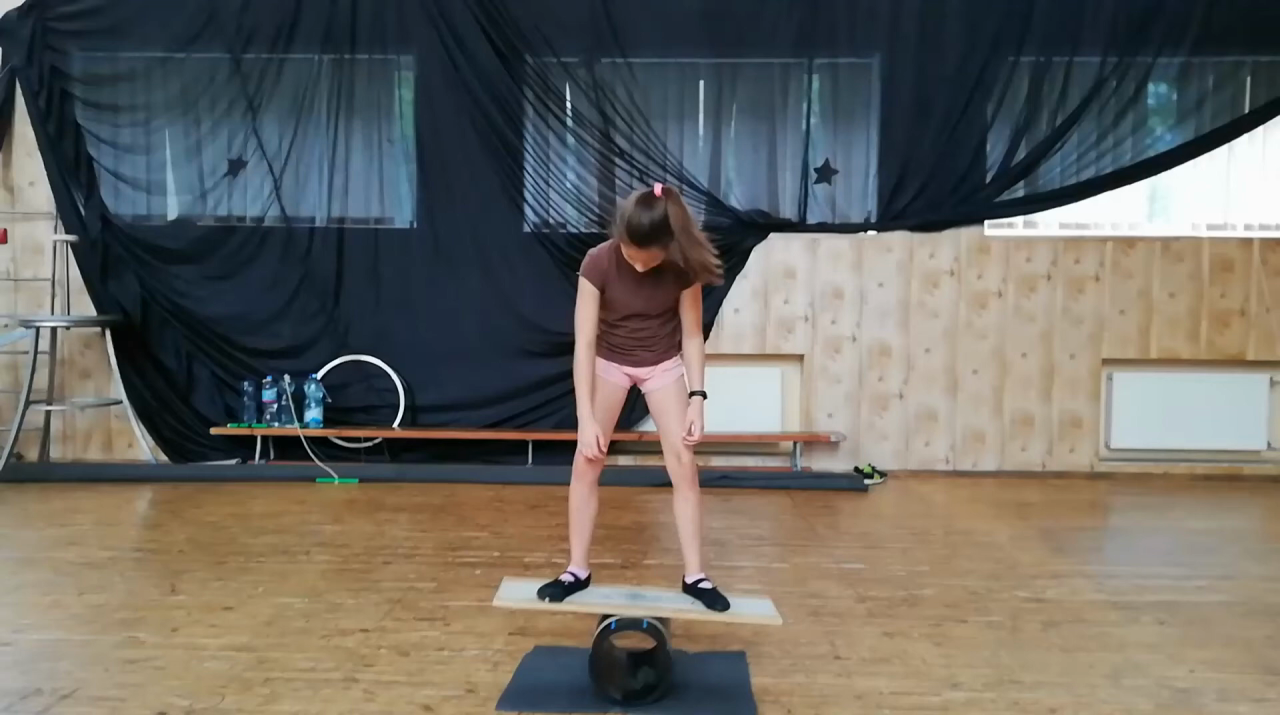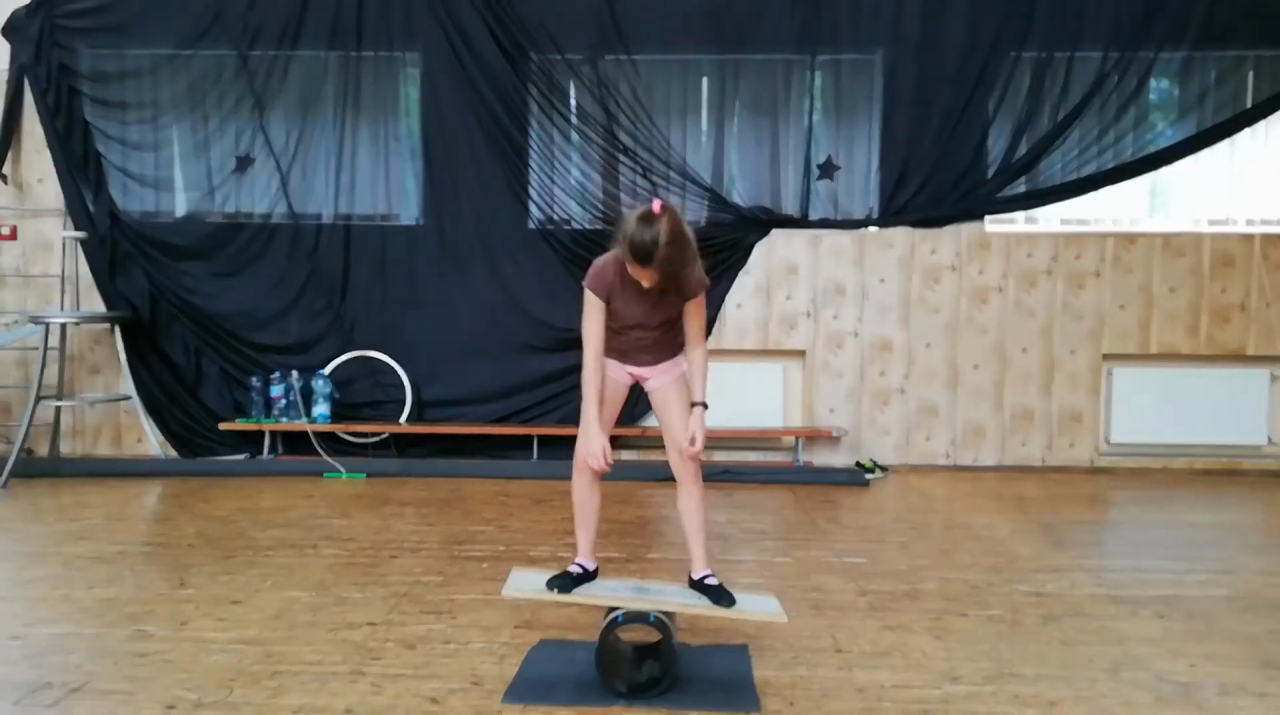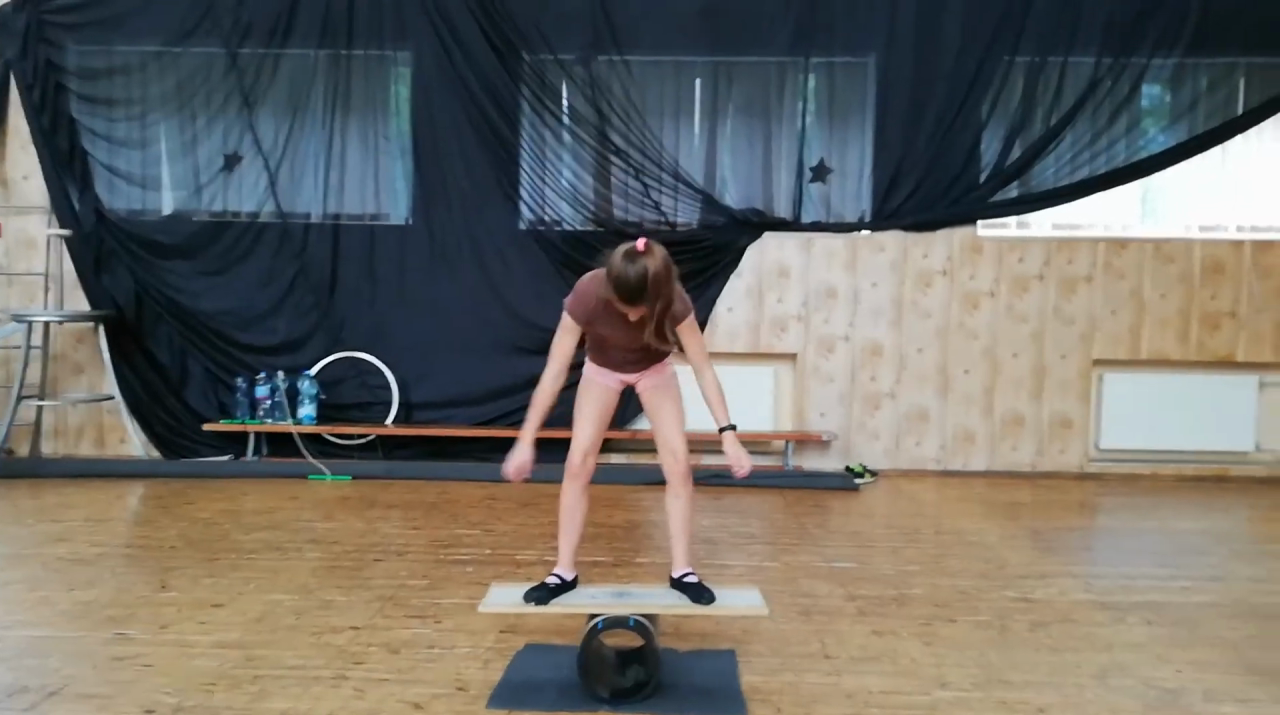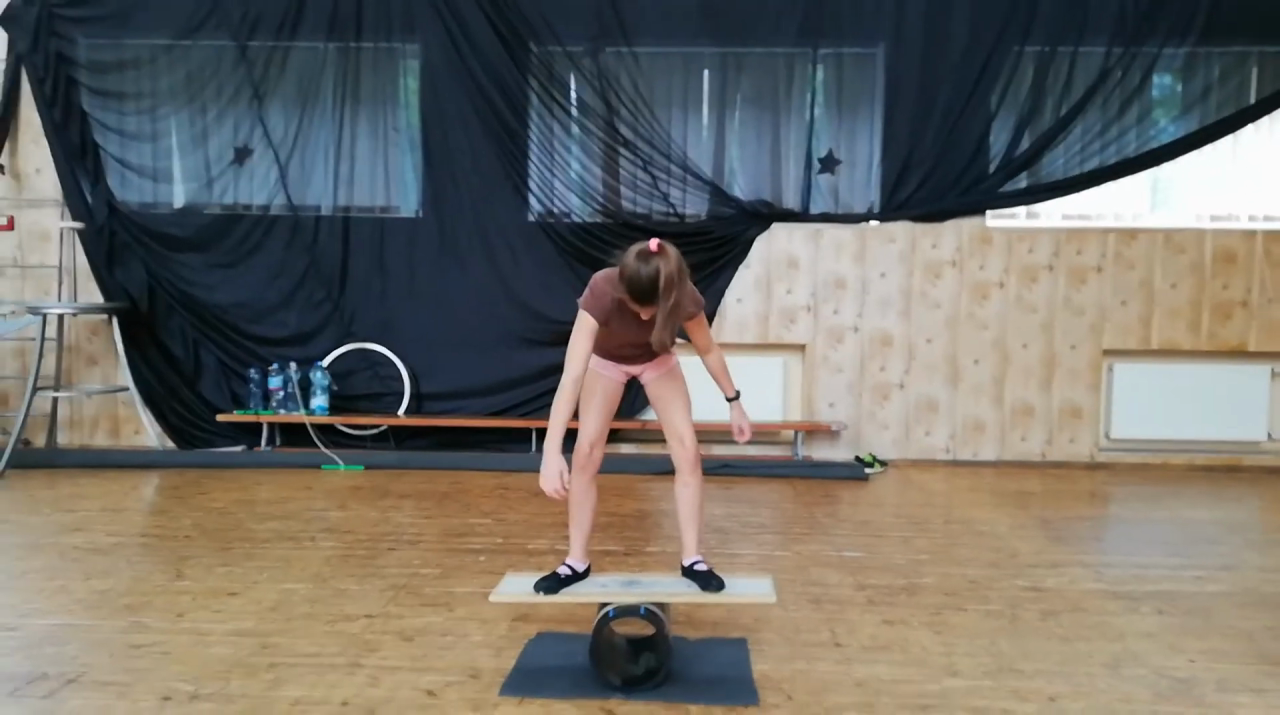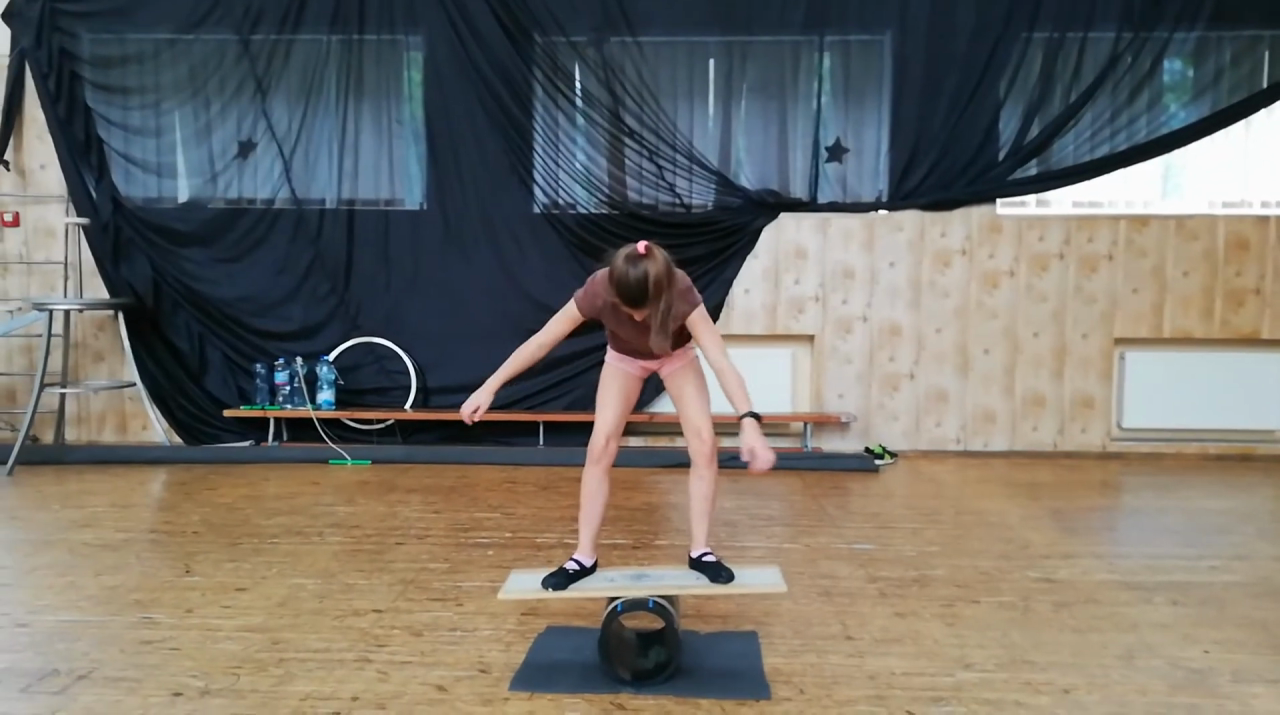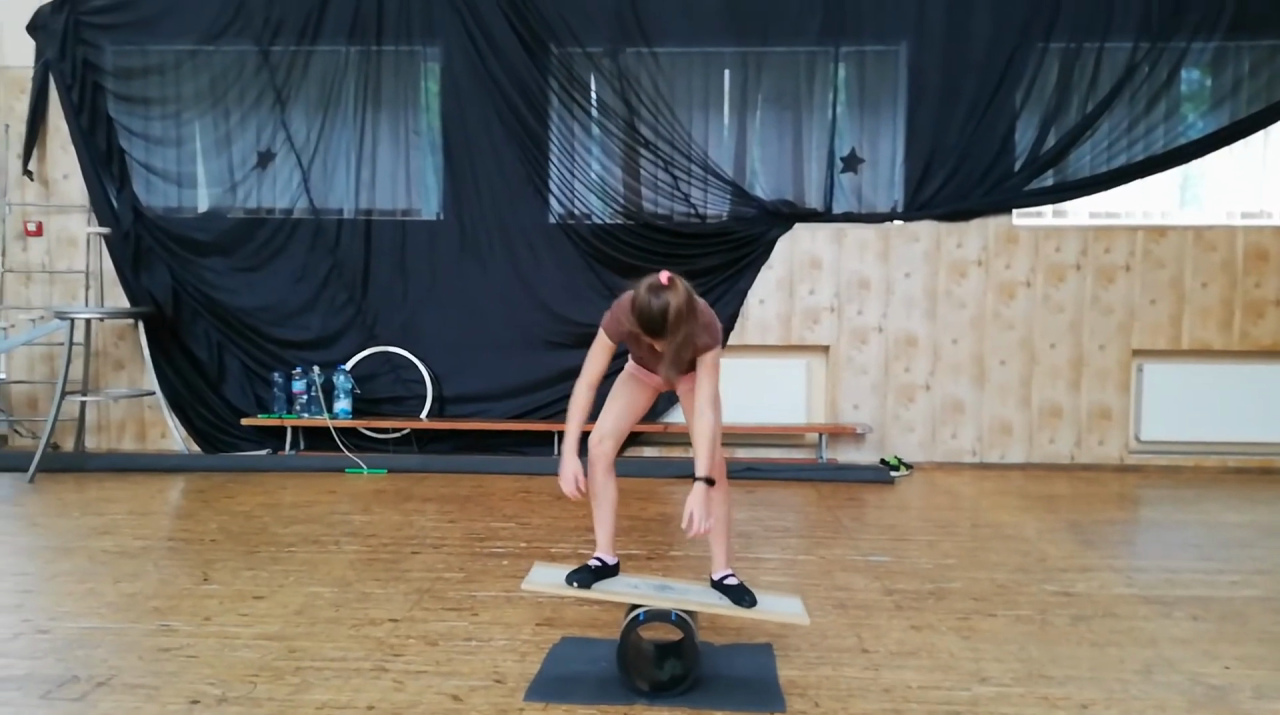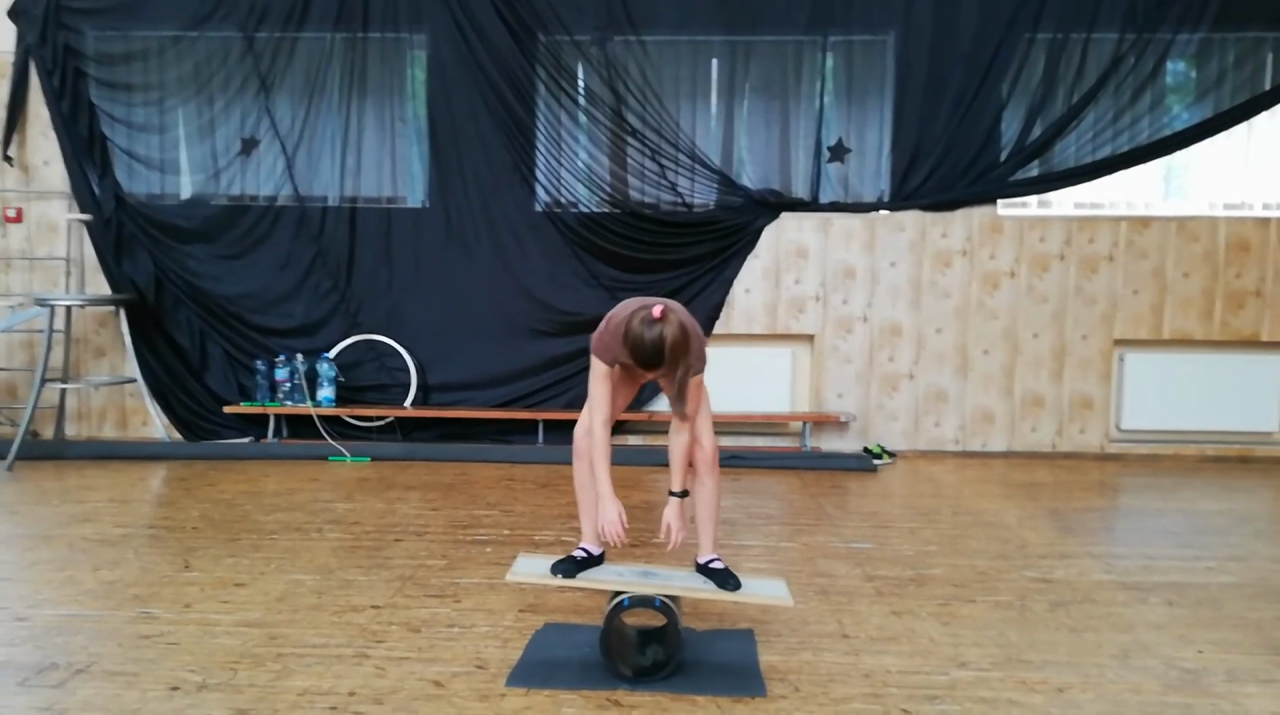
dt=0.4s
person 1, frame 1
left shoulder: (683, 266)
right shoulder: (598, 263)
left elbow: (692, 336)
right elbow: (584, 343)
left wrist: (697, 397)
right wrist: (586, 418)
left hip: (664, 366)
right hip: (609, 364)
left knee: (683, 463)
right knee: (586, 461)
left ankle: (694, 576)
right ankle: (577, 570)
person 1, frame 2
left shoulder: (688, 277)
right shoulder: (603, 273)
left elbow: (695, 346)
right elbow: (592, 354)
left wrist: (698, 407)
right wrist: (592, 428)
left hip: (666, 364)
right hip: (613, 363)
left knee: (687, 460)
right knee: (587, 456)
left ankle: (701, 571)
right ankle: (584, 562)
person 1, frame 3
left shoulder: (672, 299)
right shoulder: (588, 294)
left elbow: (702, 366)
right elbow: (555, 371)
left wrist: (727, 433)
right wrist: (526, 441)
left hip: (654, 369)
right hip: (603, 369)
left knee: (678, 462)
right knee: (578, 462)
left ankle: (682, 571)
right ankle: (564, 572)
person 1, frame 4
left shoulder: (683, 296)
right shoulder: (602, 292)
left elbow: (708, 352)
right elbow: (573, 374)
left wrist: (734, 402)
right wrist: (551, 452)
left hip: (657, 361)
right hip: (606, 363)
left knee: (686, 451)
right knee: (586, 452)
left ankle: (692, 560)
right ankle: (576, 562)
person 1, frame 5
left shoulder: (681, 292)
right shoulder: (598, 290)
left elbow: (721, 361)
right elbow: (542, 340)
left wrist: (750, 423)
right wrist: (489, 387)
left hip: (676, 354)
right hip: (624, 357)
left knee: (704, 443)
right knee: (600, 446)
left ankle: (700, 552)
right ankle: (584, 557)
person 1, frame 6
left shoulder: (704, 325)
right shoulder: (621, 316)
left elbow: (706, 410)
right elbow: (586, 383)
left wrist: (701, 485)
right wrist: (569, 453)
left hip: (691, 372)
right hip: (642, 372)
left knee: (713, 464)
right knee: (600, 444)
left ankle: (722, 572)
right ankle: (605, 557)
person 1, frame 7
left shoulder: (691, 345)
right shoulder: (609, 338)
left elbow: (682, 428)
right elbow: (600, 423)
left wrist: (676, 498)
right wrist: (606, 497)
left hip: (676, 362)
right hip: (624, 362)
left knee: (705, 448)
right knee: (584, 437)
left ankle: (708, 557)
right ankle: (590, 547)
